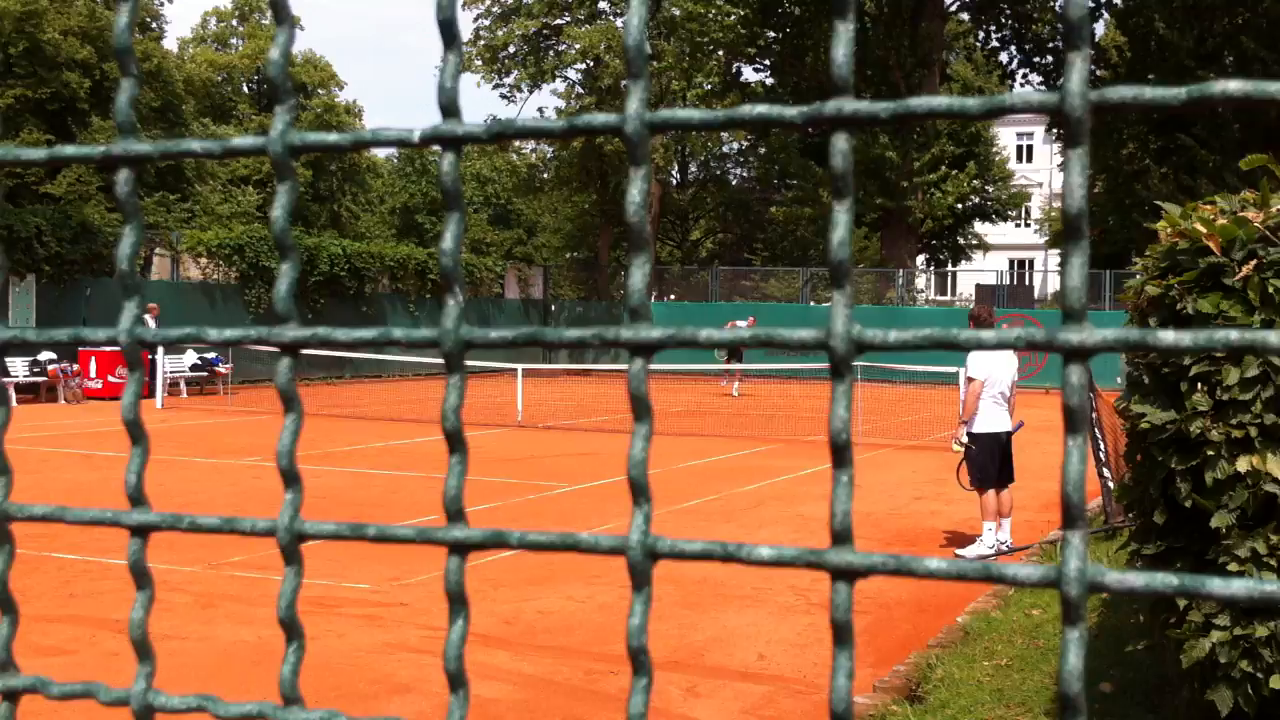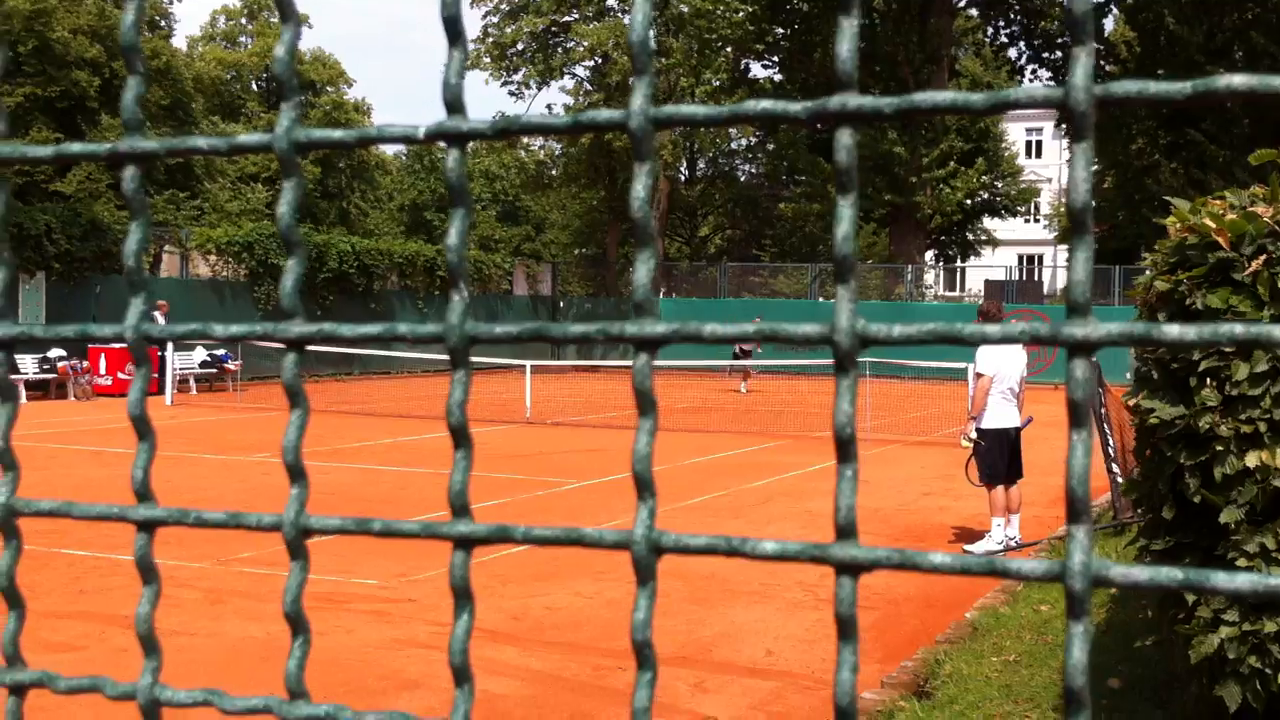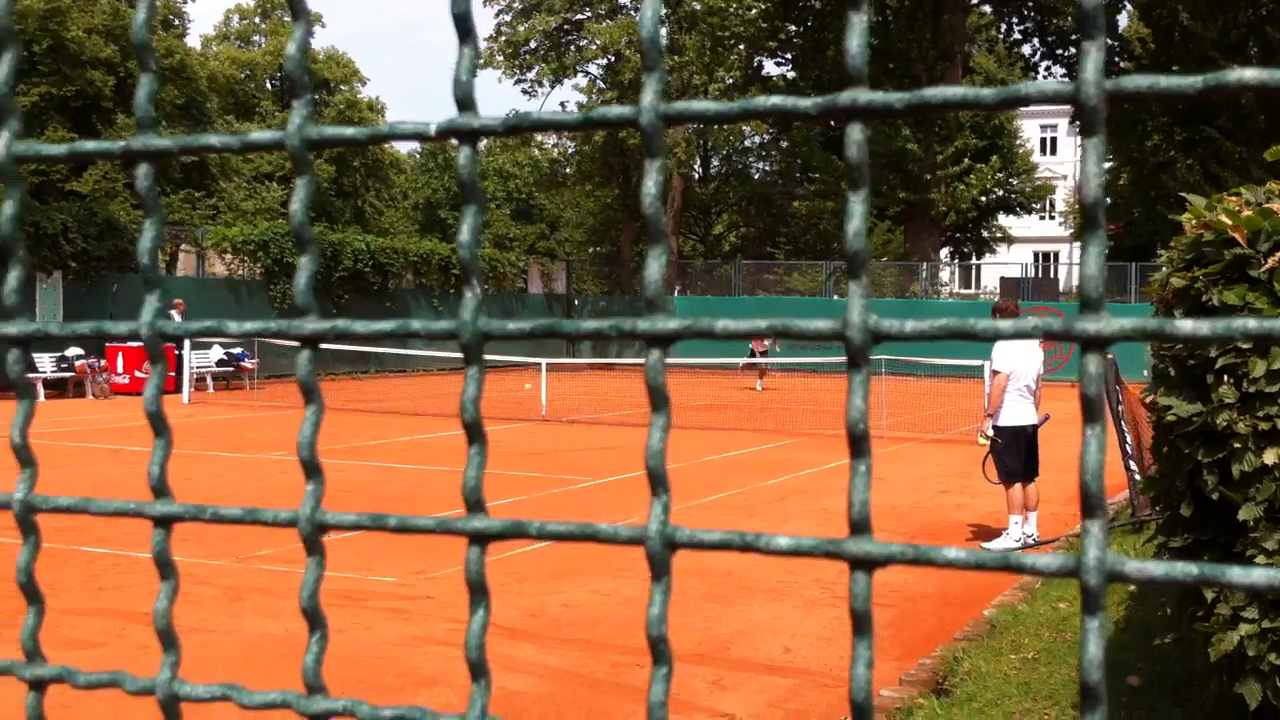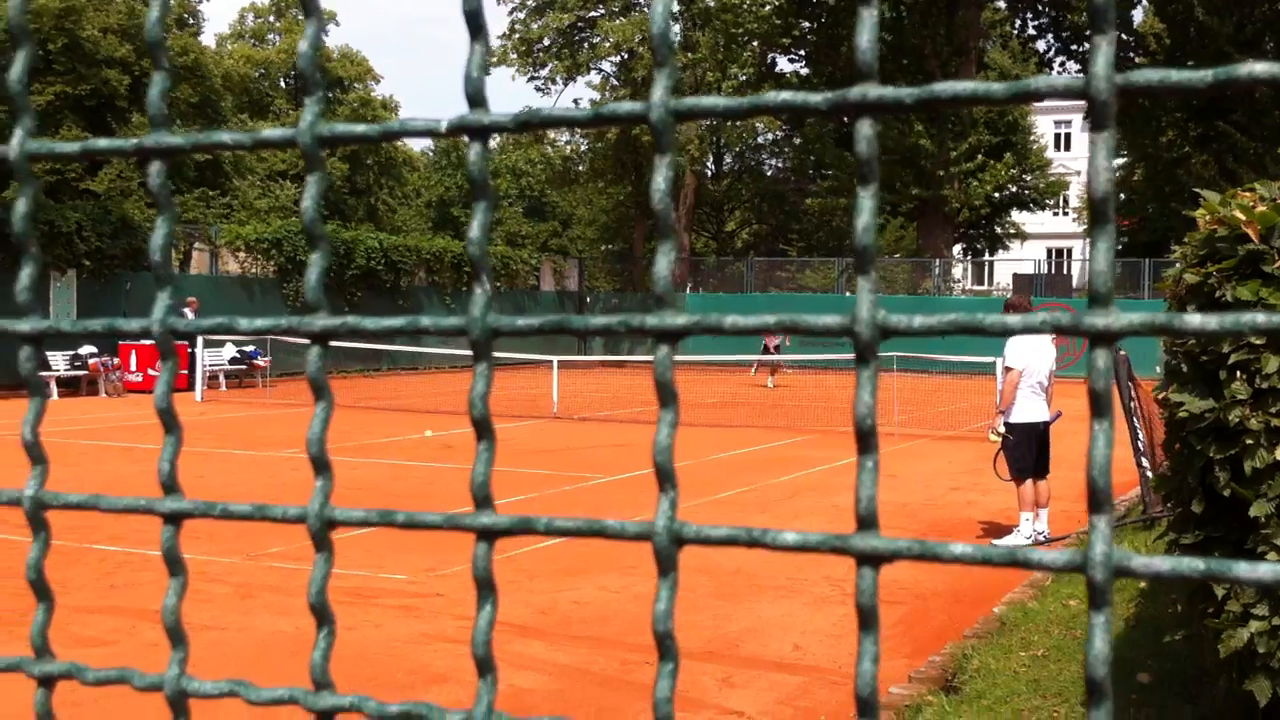
dt=0.1s
person 1, frame 1
left shoulder: (979, 353)
right shoulder: (1008, 353)
left elbow: (974, 391)
right elbow: (1012, 392)
left wrist: (962, 423)
left hip: (982, 428)
right hip: (1003, 427)
left knee: (986, 486)
right knee: (1002, 484)
left ankle: (988, 542)
right ankle: (1004, 538)
person 1, frame 2
left shoulder: (987, 348)
right shoulder: (1018, 348)
left elbow: (983, 387)
right elbow: (1021, 388)
left wrist: (971, 419)
left hip: (990, 424)
right hip: (1011, 422)
left knee: (995, 482)
right knee: (1011, 480)
left ankle: (996, 538)
right ankle: (1012, 533)
person 1, frame 3
left shoulder: (1004, 346)
right shoulder: (1034, 346)
left elbow: (999, 384)
right elbow: (1038, 385)
left wrist: (987, 416)
left hip: (1008, 421)
right hip: (1029, 420)
left knee: (1012, 480)
right knee: (1028, 478)
left ankle: (1014, 535)
right ankle: (1030, 531)
person 1, frame 4
left shoulder: (1016, 342)
right shoulder: (1046, 342)
left elbow: (1011, 381)
right elbow: (1050, 382)
left wrist: (999, 413)
left hip: (1019, 418)
right hip: (1040, 417)
left knee: (1023, 476)
right knee: (1039, 475)
left ankle: (1025, 532)
right ankle: (1041, 528)
